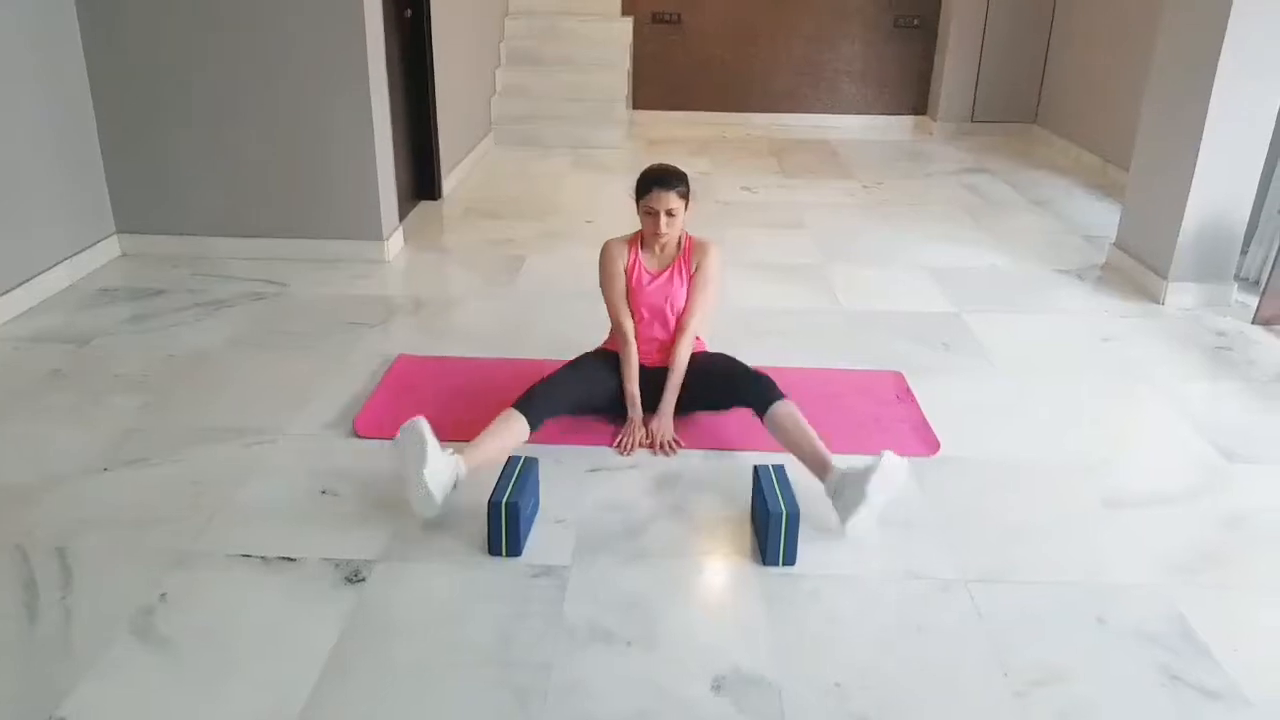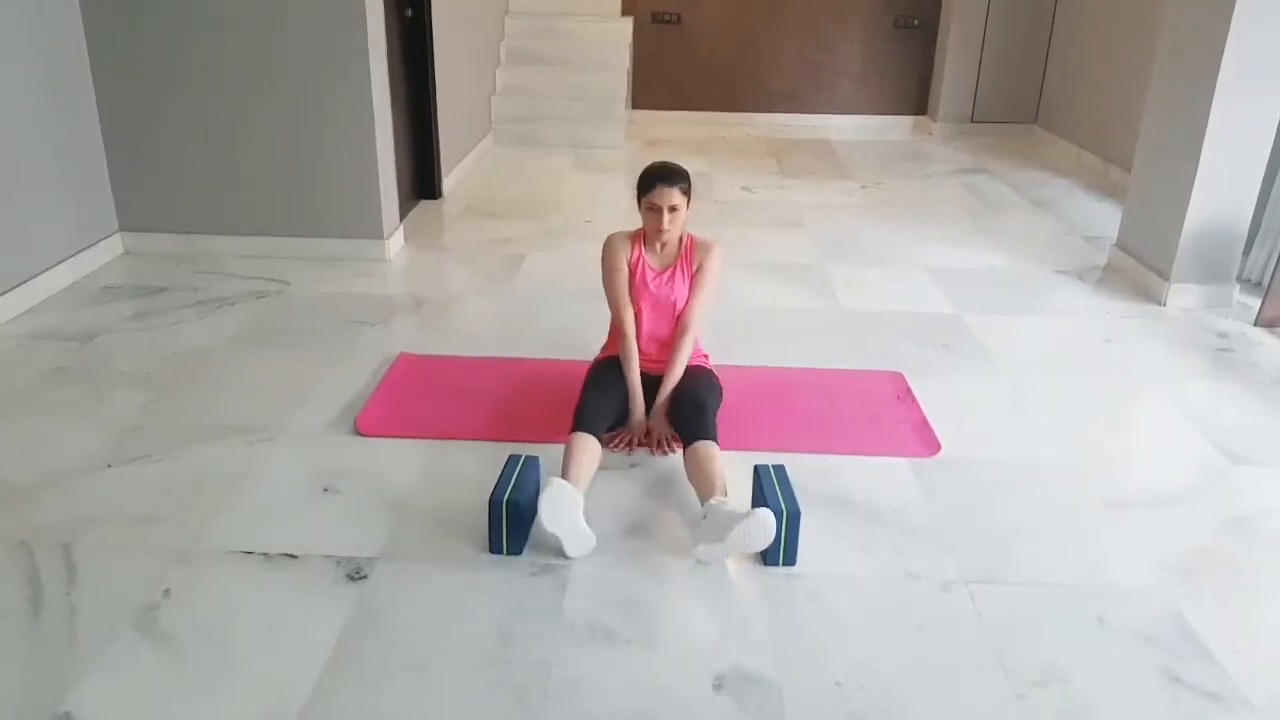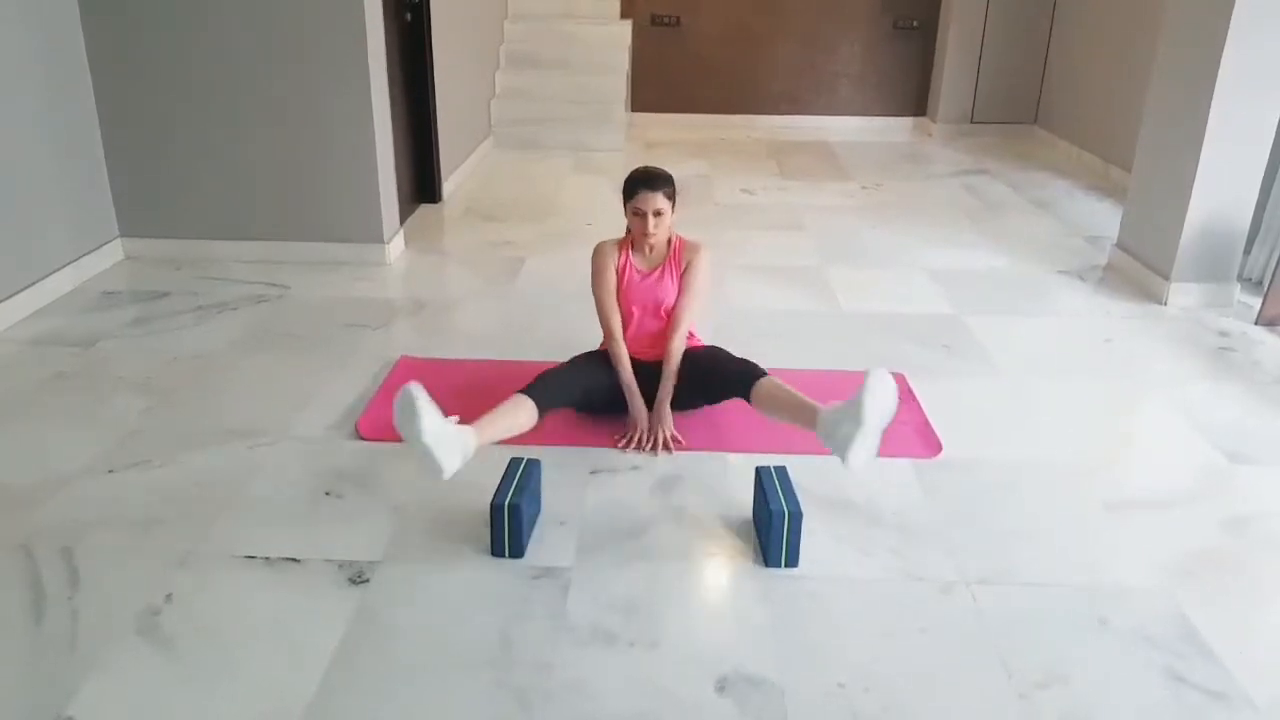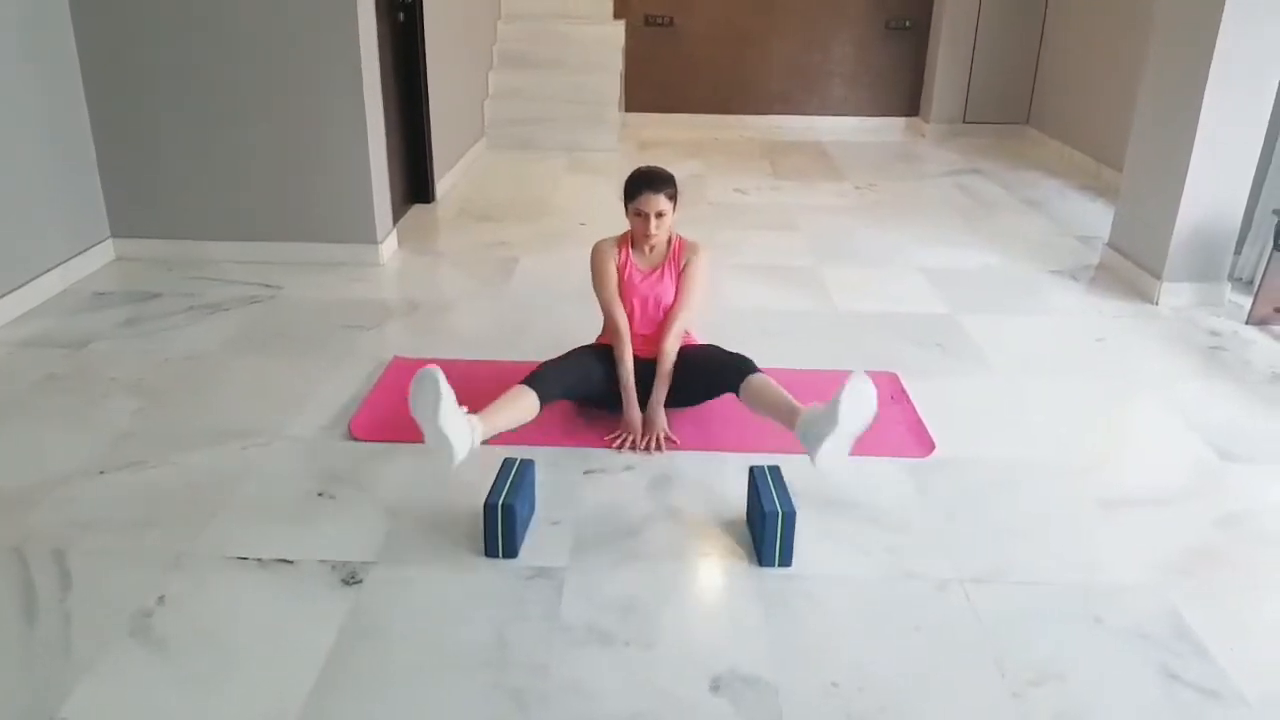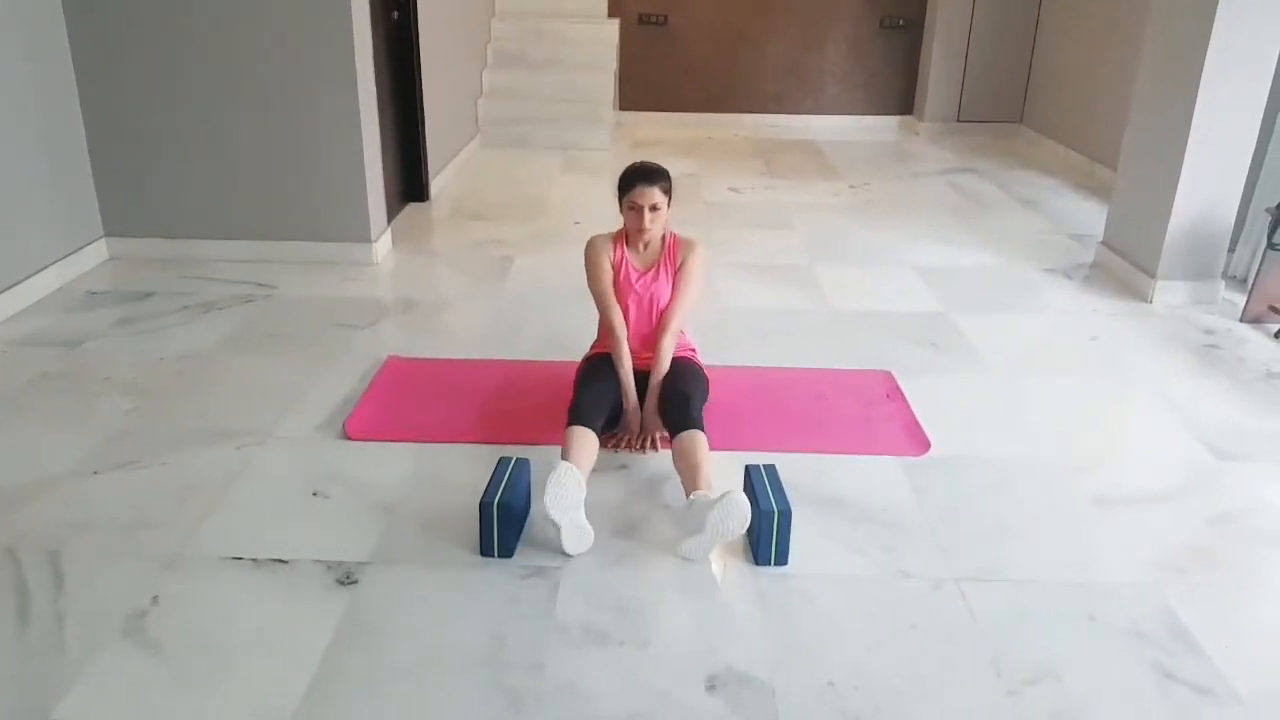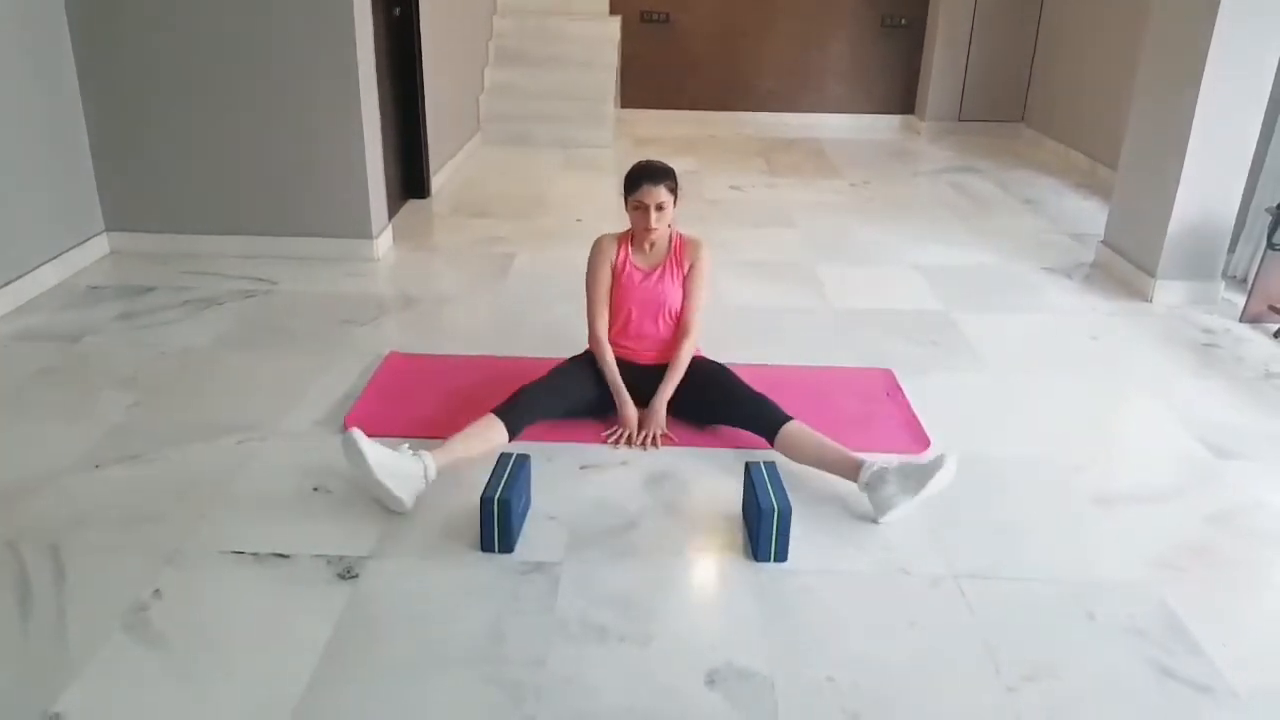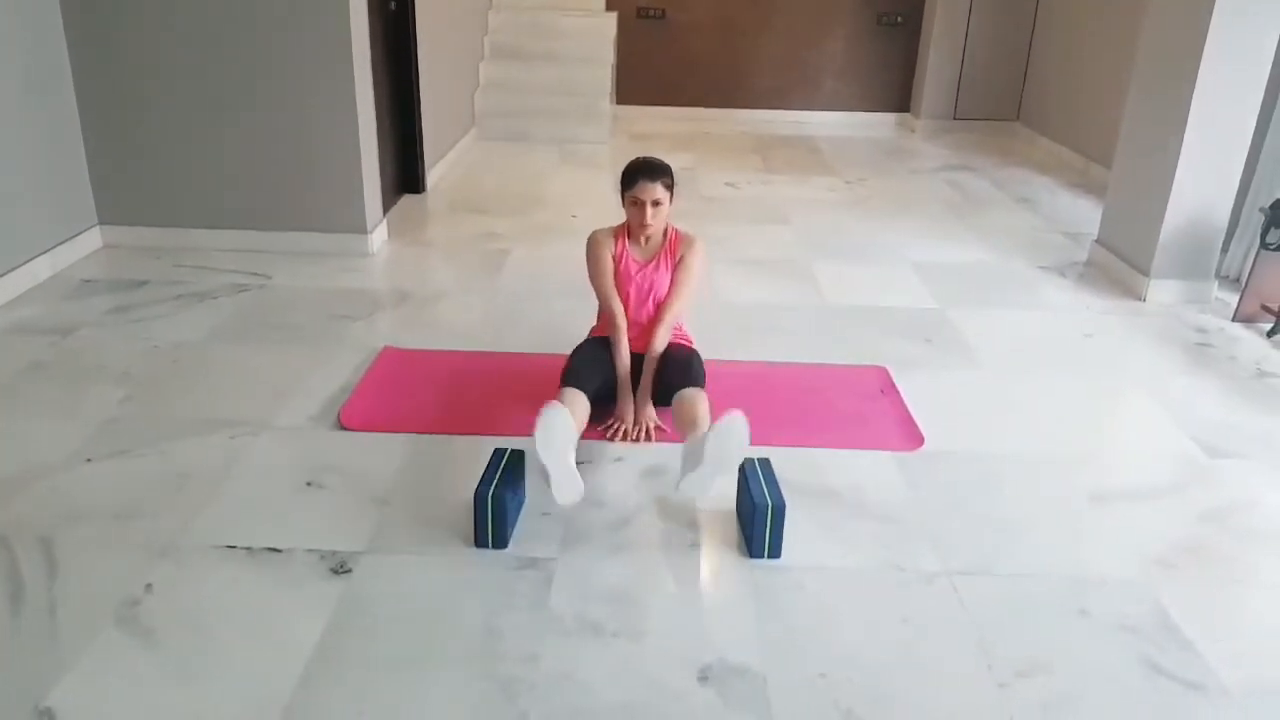
dt=0.7s
person 1, frame 1
left shoulder: (704, 255)
right shoulder: (616, 252)
left elbow: (687, 331)
right elbow: (624, 330)
left wrist: (666, 411)
right wrist: (634, 410)
left hip: (681, 365)
right hip: (625, 363)
left knee: (754, 384)
right knee: (545, 394)
left ankle: (837, 481)
right ankle: (449, 470)
person 1, frame 2
left shoulder: (705, 254)
right shoulder: (618, 247)
left elbow: (687, 330)
right elbow: (625, 326)
left wrist: (661, 406)
right wrist: (636, 406)
left hip: (684, 367)
right hip: (626, 364)
left knee: (697, 414)
right knee: (591, 409)
left ankle: (716, 515)
right ankle: (570, 508)
person 1, frame 3
left shoulder: (694, 256)
right shoulder: (607, 254)
left elbow: (678, 333)
right elbow: (614, 333)
left wrist: (662, 407)
right wrist: (637, 406)
left hip: (678, 367)
right hip: (623, 367)
left knee: (738, 372)
right knee: (556, 383)
left ankle: (836, 425)
right ankle: (456, 443)
person 1, frame 4
left shoulder: (693, 256)
right shoulder: (606, 253)
left elbow: (674, 331)
right elbow: (619, 329)
left wrist: (656, 408)
right wrist: (631, 407)
left hip: (673, 364)
right hip: (617, 364)
left knee: (736, 366)
right knee: (550, 375)
left ankle: (814, 427)
right ankle: (463, 431)
person 1, frame 5
left shoulder: (688, 252)
right shoulder: (601, 249)
left elbow: (669, 330)
right elbow: (616, 327)
left wrist: (652, 404)
right wrist: (630, 403)
left hip: (671, 360)
right hip: (615, 360)
left knee: (685, 405)
right knee: (586, 405)
left ankle: (702, 507)
right ankle: (571, 501)
person 1, frame 6
left shoulder: (694, 253)
right shoulder: (607, 249)
left elbow: (690, 331)
right elbow: (597, 331)
left wrist: (661, 403)
right wrist: (622, 400)
left hip: (675, 369)
right hip: (615, 367)
left knee: (755, 408)
right knee: (531, 400)
left ankle: (872, 478)
right ankle: (419, 470)
person 1, frame 7
left shoulder: (688, 247)
right shoulder: (602, 242)
left elbow: (665, 321)
right elbow: (616, 317)
left wrist: (646, 395)
right wrist: (624, 395)
left hip: (666, 352)
right hip: (613, 351)
left knee: (686, 372)
right knee: (581, 367)
left ankle: (701, 450)
right ankle: (562, 455)
